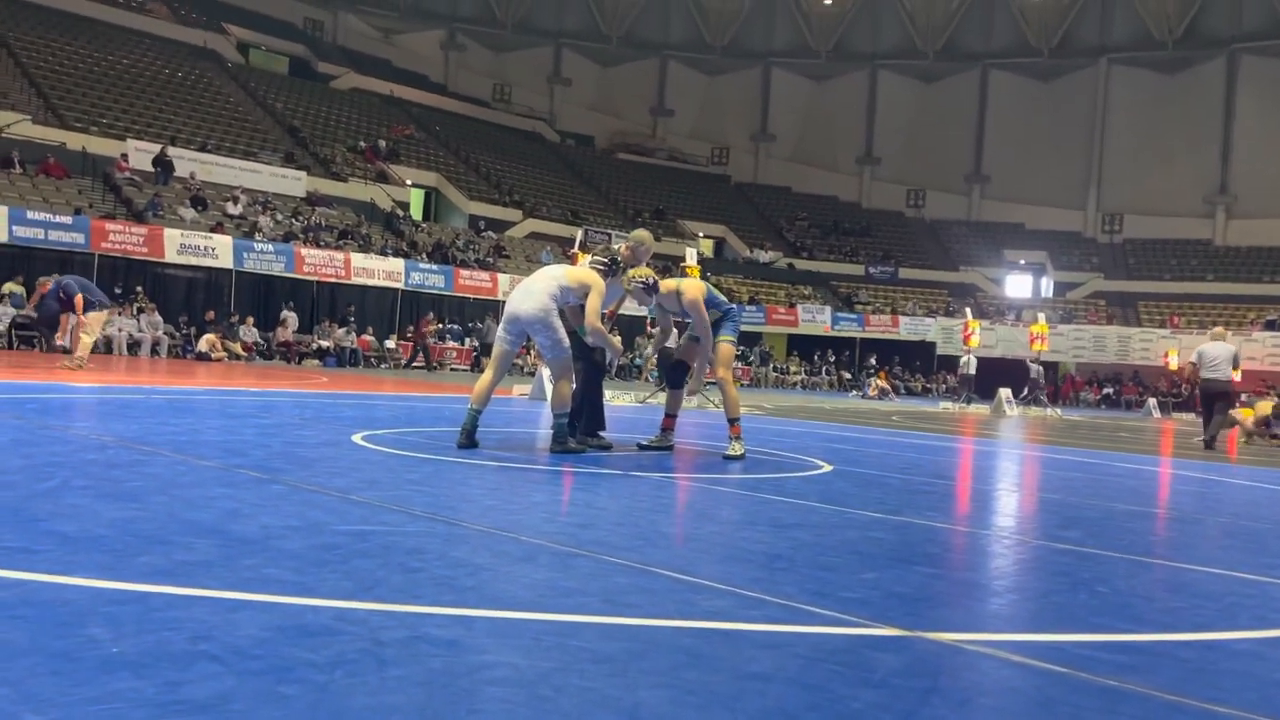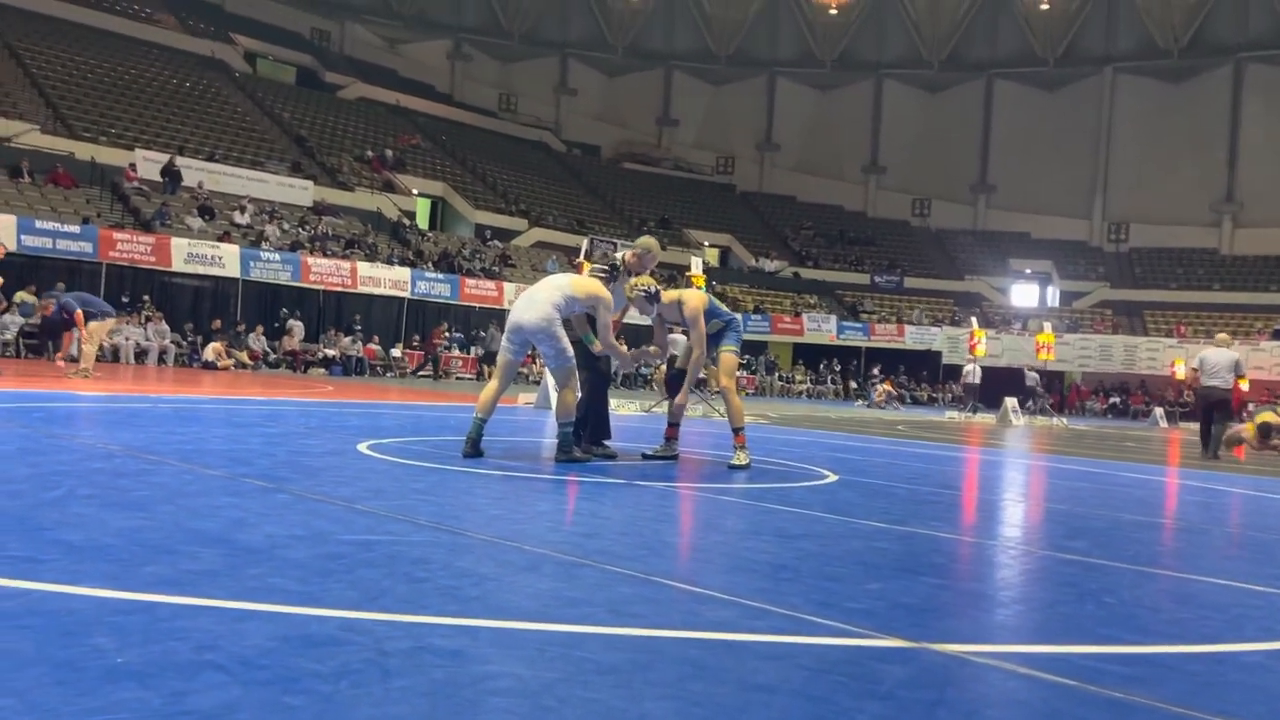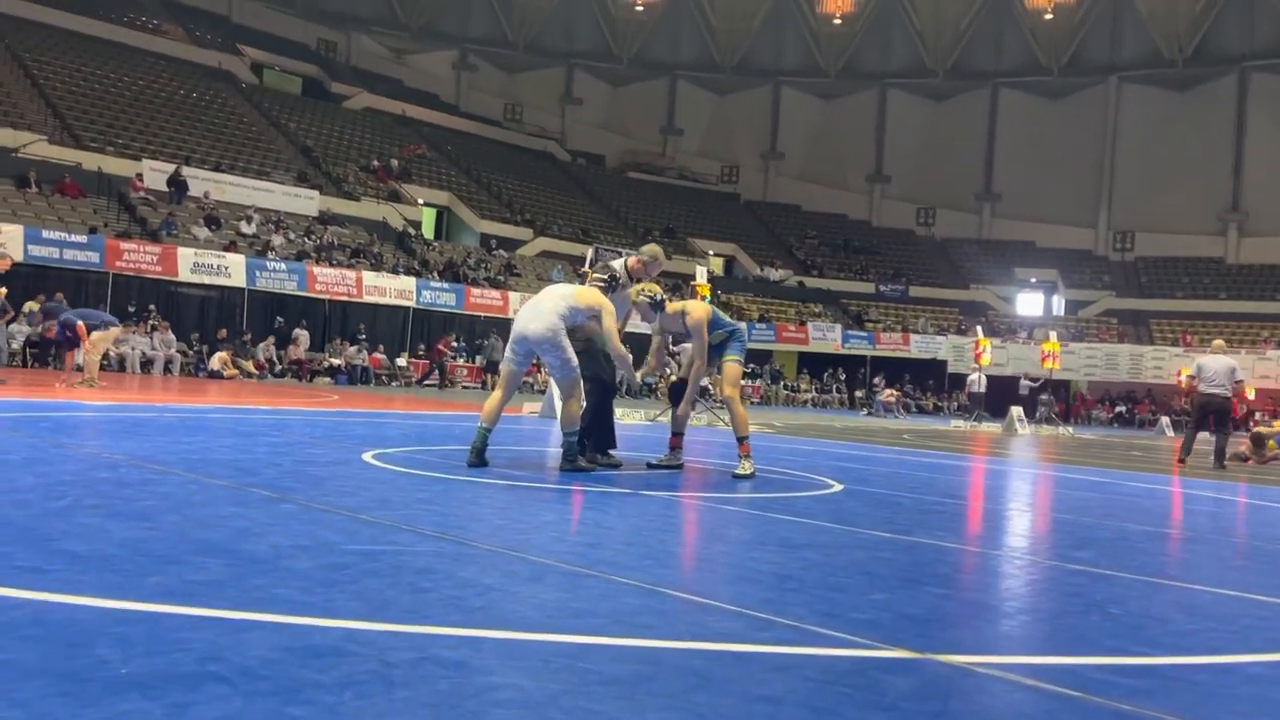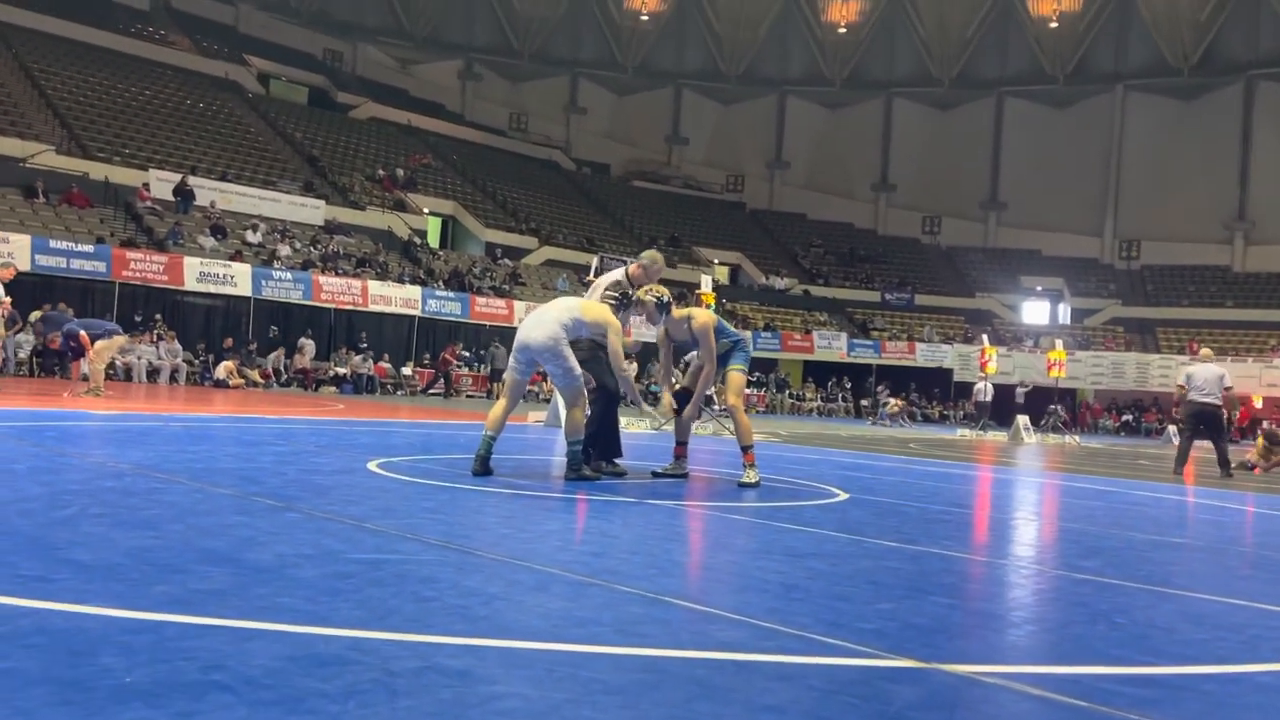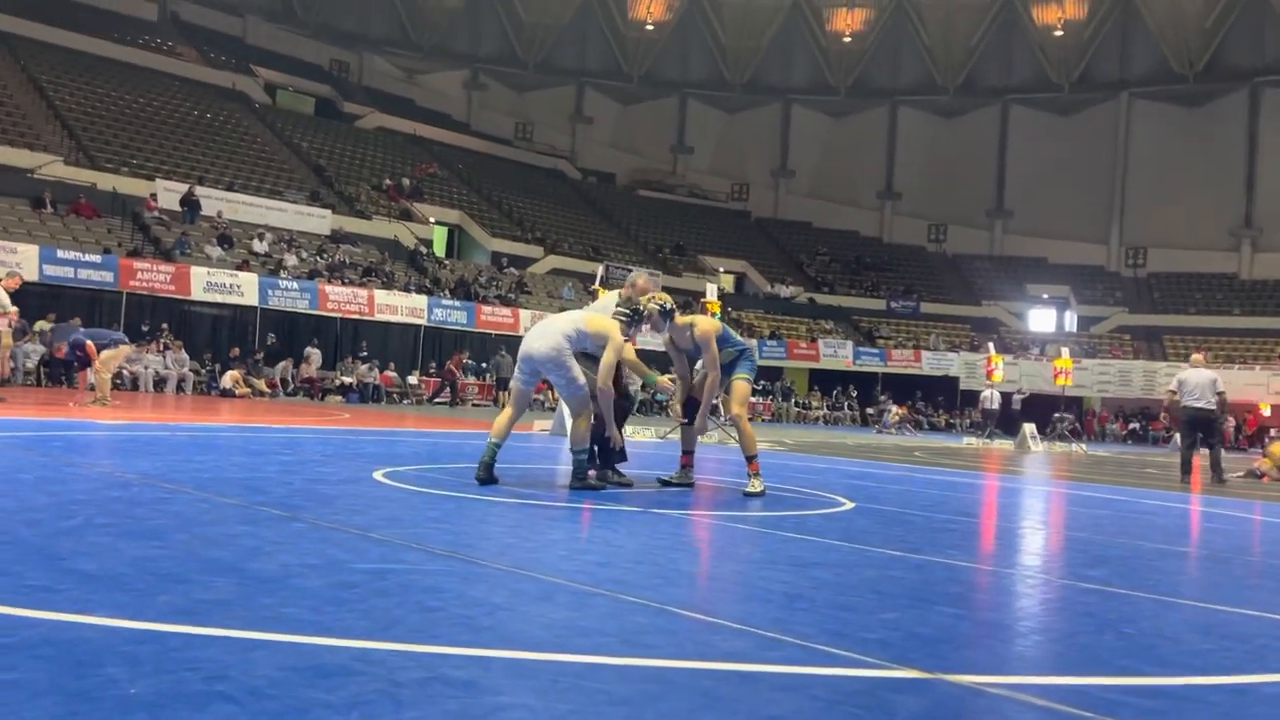
dt=0.3s
person 1, frame 1
left shoulder: (637, 266)
right shoulder: (600, 261)
left wrist: (609, 319)
right hip: (573, 312)
left knee: (597, 369)
right knee: (589, 368)
left ankle: (571, 424)
right ankle: (587, 430)
person 1, frame 2
left shoulder: (640, 273)
right shoulder: (605, 268)
left wrist: (614, 325)
right wrist: (591, 342)
left hip: (599, 323)
left knee: (602, 377)
right knee: (595, 376)
left ankle: (578, 433)
right ankle: (591, 439)
person 1, frame 3
left shoulder: (639, 279)
right shoulder: (609, 274)
right wrist: (606, 341)
left hip: (602, 333)
right hip: (584, 332)
left knee: (607, 387)
right knee: (600, 385)
left ankle: (583, 442)
right ankle: (596, 448)
person 1, frame 4
left shoulder: (637, 287)
right shoulder: (612, 283)
left hip: (603, 342)
right hip: (586, 341)
left knee: (610, 395)
right knee: (606, 394)
left ankle: (588, 450)
right ankle: (601, 457)
person 1, frame 5
left shoulder: (629, 305)
right shoulder: (611, 307)
left hip: (600, 357)
right hip: (583, 357)
left knee: (625, 401)
right knee: (607, 404)
left ankle: (592, 450)
right ankle: (606, 466)
person 2, frame 1
left shoulder: (688, 295)
right shoulder: (658, 298)
left elbow: (706, 338)
right elbow: (666, 330)
left wrist: (698, 377)
left hip: (724, 319)
right hip: (703, 321)
left knee: (722, 376)
right knee: (674, 372)
left ankle: (737, 440)
right ankle: (666, 435)
person 2, frame 2
left shoulder: (689, 304)
right shoulder: (659, 311)
left elbow: (700, 353)
right elbow: (661, 350)
left wrist: (685, 392)
right wrist: (639, 353)
left hip: (727, 328)
right hip: (705, 332)
left knee: (725, 385)
right knee: (674, 381)
left ankle: (741, 450)
right ankle: (670, 444)
person 2, frame 3
left shoulder: (693, 315)
right shoulder: (660, 324)
left elbow: (700, 363)
right elbow: (654, 362)
left wrist: (687, 403)
left hip: (731, 339)
right hip: (709, 343)
left knee: (729, 395)
right knee: (677, 389)
left ankle: (746, 459)
right ankle: (675, 453)
person 2, frame 4
left shoulder: (698, 321)
right shoulder: (663, 333)
left elbow: (710, 367)
right elbow: (666, 370)
left wrist: (695, 405)
right wrist: (667, 394)
left hip: (735, 349)
right hip: (712, 353)
left knee: (733, 404)
right knee: (679, 401)
left ankle: (751, 467)
right ankle: (680, 463)
person 2, frame 5
left shoulder: (701, 328)
right shoulder: (670, 340)
left elbow: (713, 375)
right elbow: (684, 378)
left wrist: (703, 415)
right wrist: (677, 403)
left hip: (741, 358)
right hip: (719, 363)
left knee: (736, 414)
right knee: (687, 410)
left ankle: (755, 477)
right ankle: (686, 472)
person 3, frame 1
left shoulder: (569, 271)
right shoulder: (597, 283)
right elbow: (592, 326)
right wrist: (614, 347)
left hip: (514, 302)
right hip: (539, 308)
left knee: (493, 371)
right knee: (563, 375)
left ankle: (467, 432)
right ankle: (560, 438)
person 3, frame 2
left shoulder: (569, 278)
right shoulder: (603, 294)
right elbow: (607, 343)
left wrist: (592, 343)
right wrist: (627, 360)
left hip: (518, 312)
right hip: (542, 318)
left knee: (499, 380)
right knee: (568, 384)
left ankle: (472, 441)
right ankle: (565, 448)
person 3, frame 3
left shoulder: (568, 289)
right shoulder: (604, 304)
right elbow: (616, 349)
right wrist: (633, 376)
left hip: (522, 322)
right hip: (547, 328)
left knee: (503, 390)
right knee: (572, 394)
left ankle: (477, 450)
right ankle: (570, 457)
person 3, frame 4
left shoulder: (585, 305)
right shoulder: (611, 321)
right elbow: (620, 370)
right wrist: (640, 402)
left hip: (525, 331)
right hip: (549, 338)
left knee: (507, 398)
right knee: (576, 403)
left ankle: (481, 459)
right ankle: (574, 466)
person 3, frame 5
left shoulder: (597, 320)
right shoulder: (615, 337)
right elbow: (603, 385)
right wrist: (611, 425)
left hip: (529, 342)
right hip: (552, 349)
left knee: (514, 408)
right knee: (582, 412)
left ankle: (485, 466)
right ankle: (580, 475)
